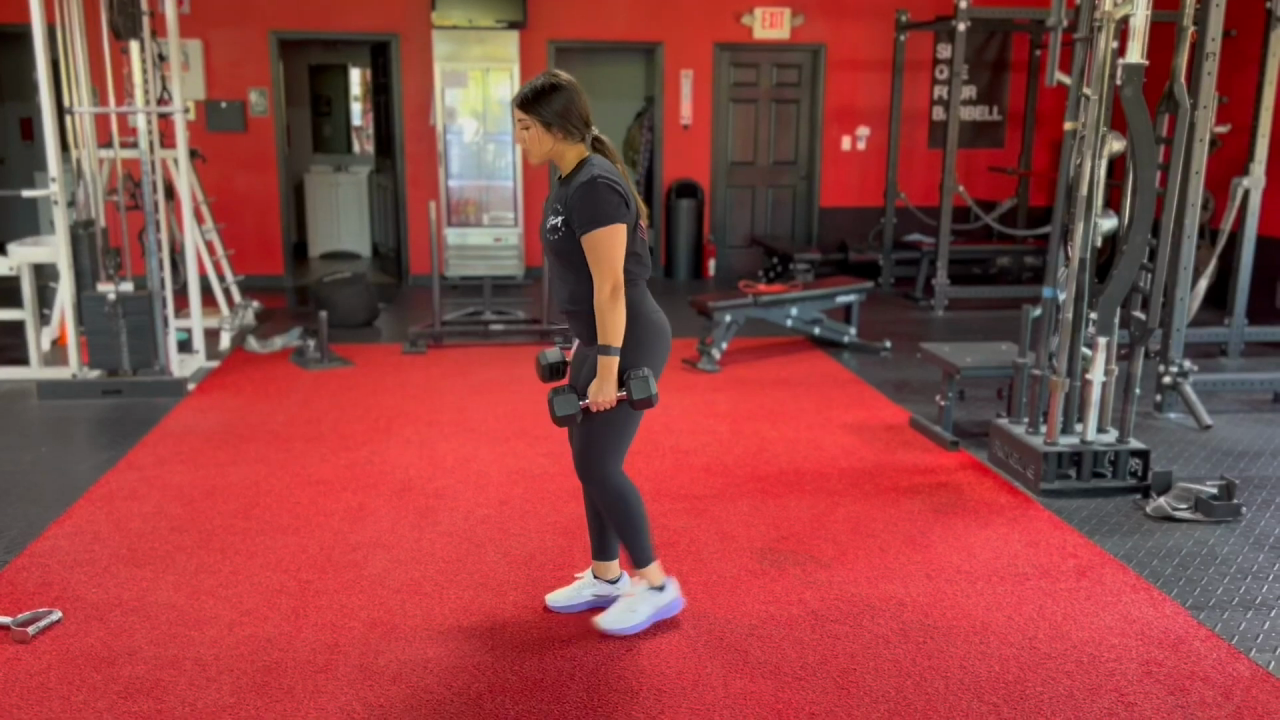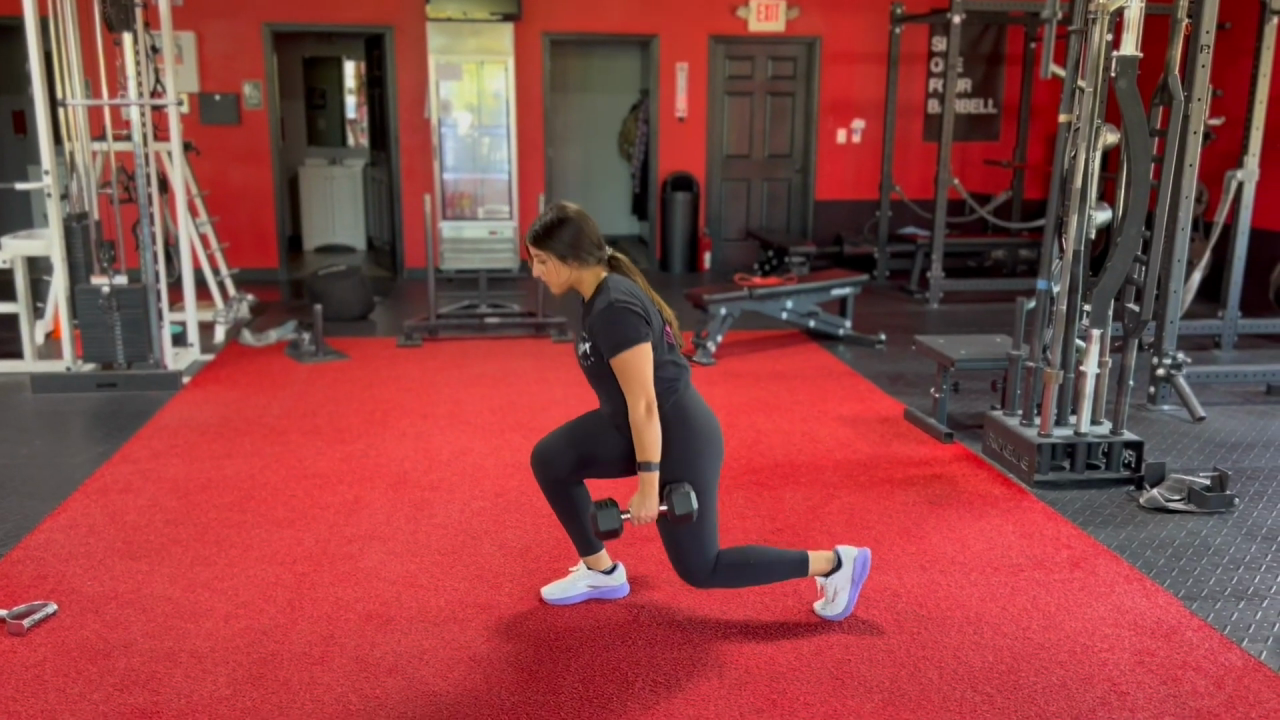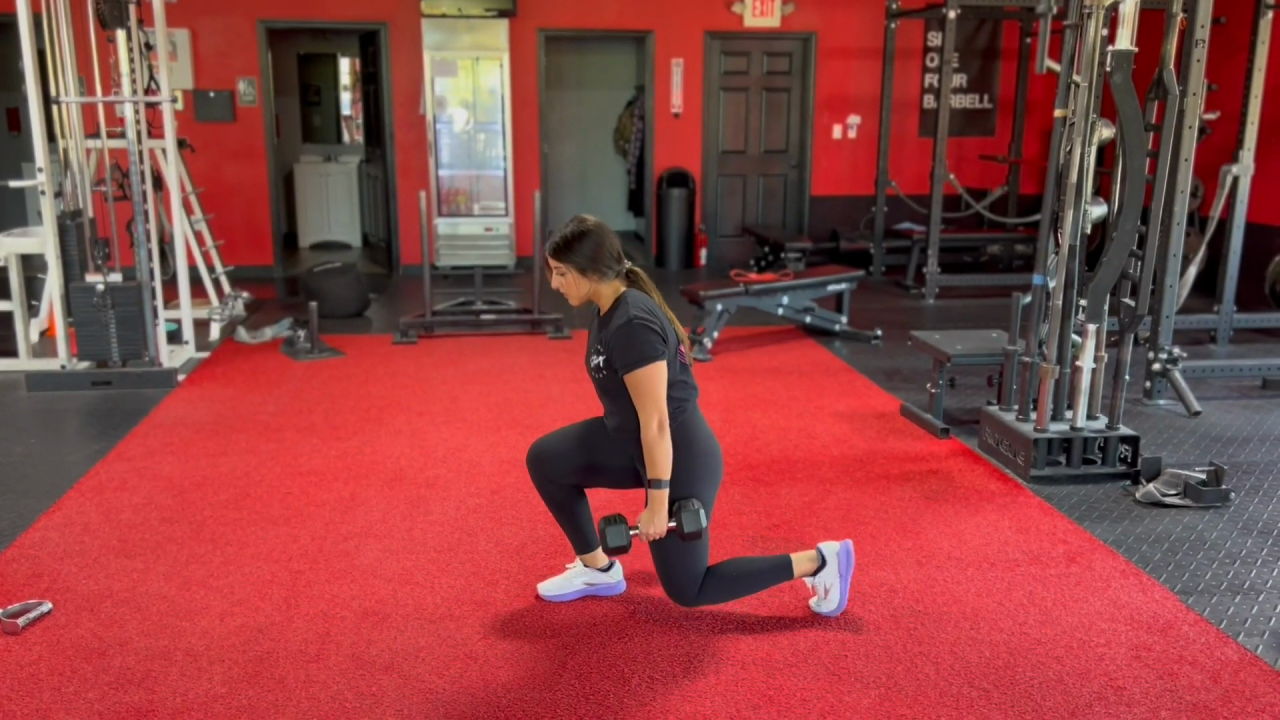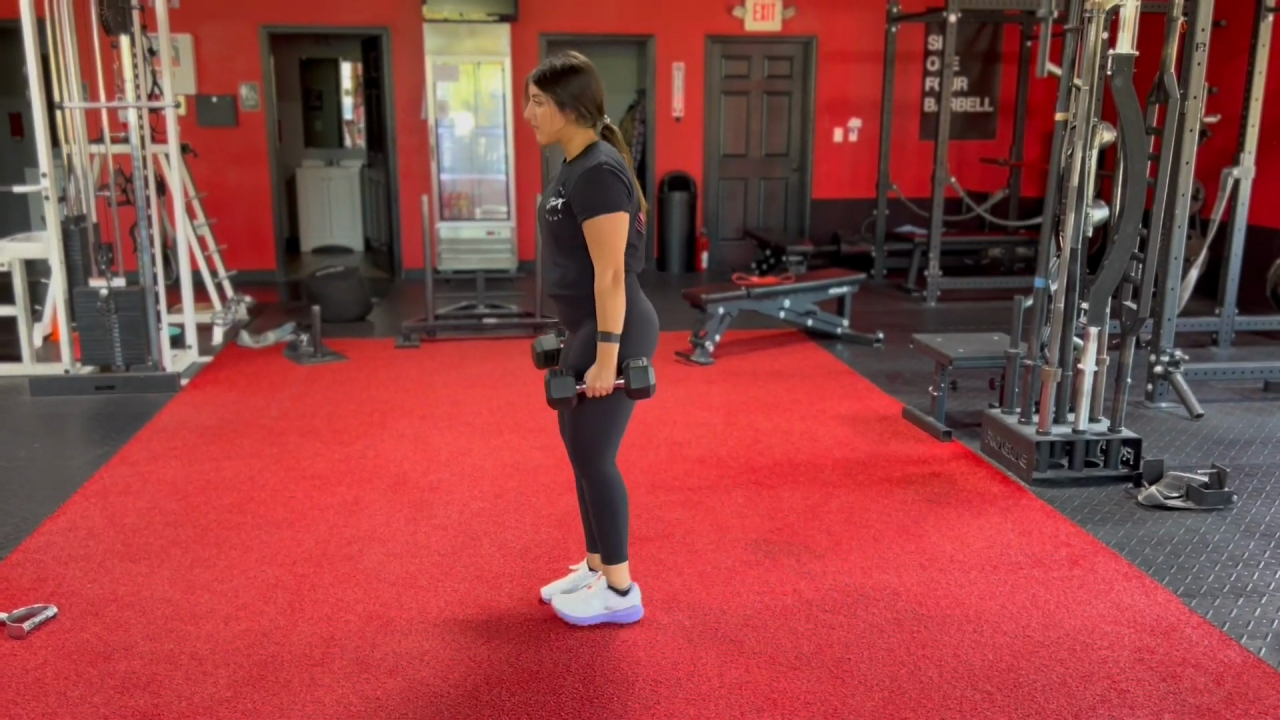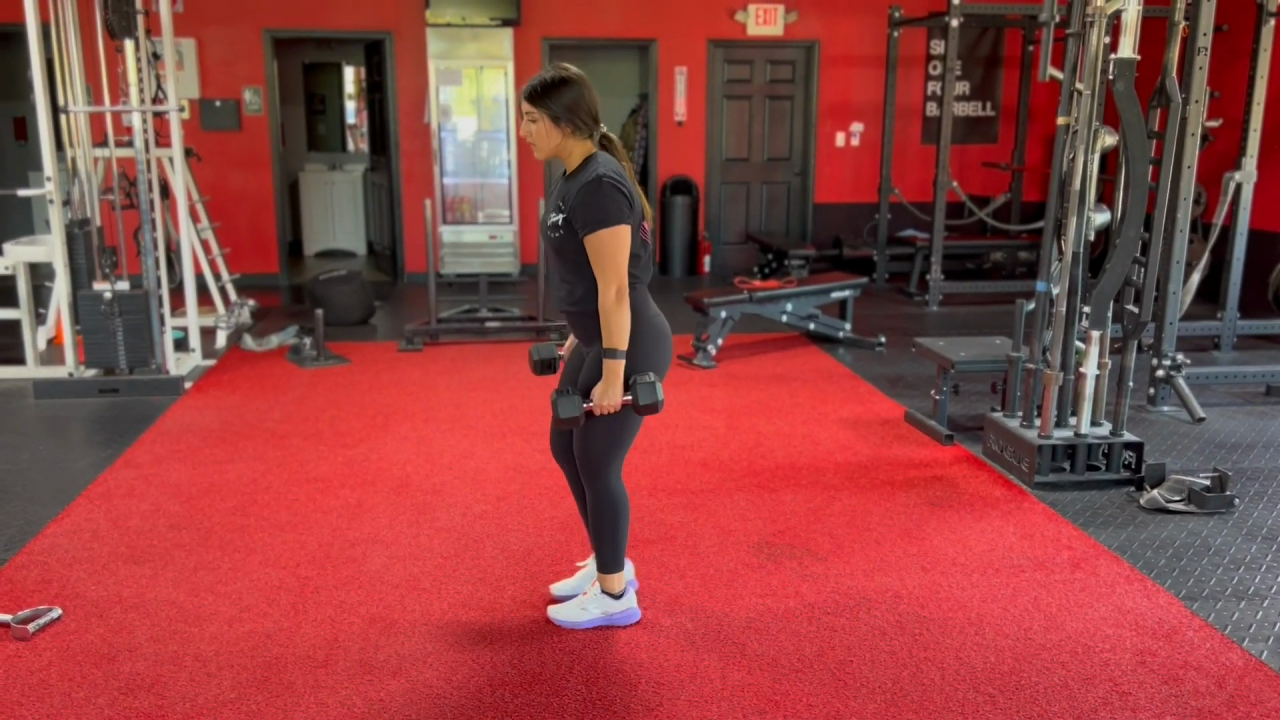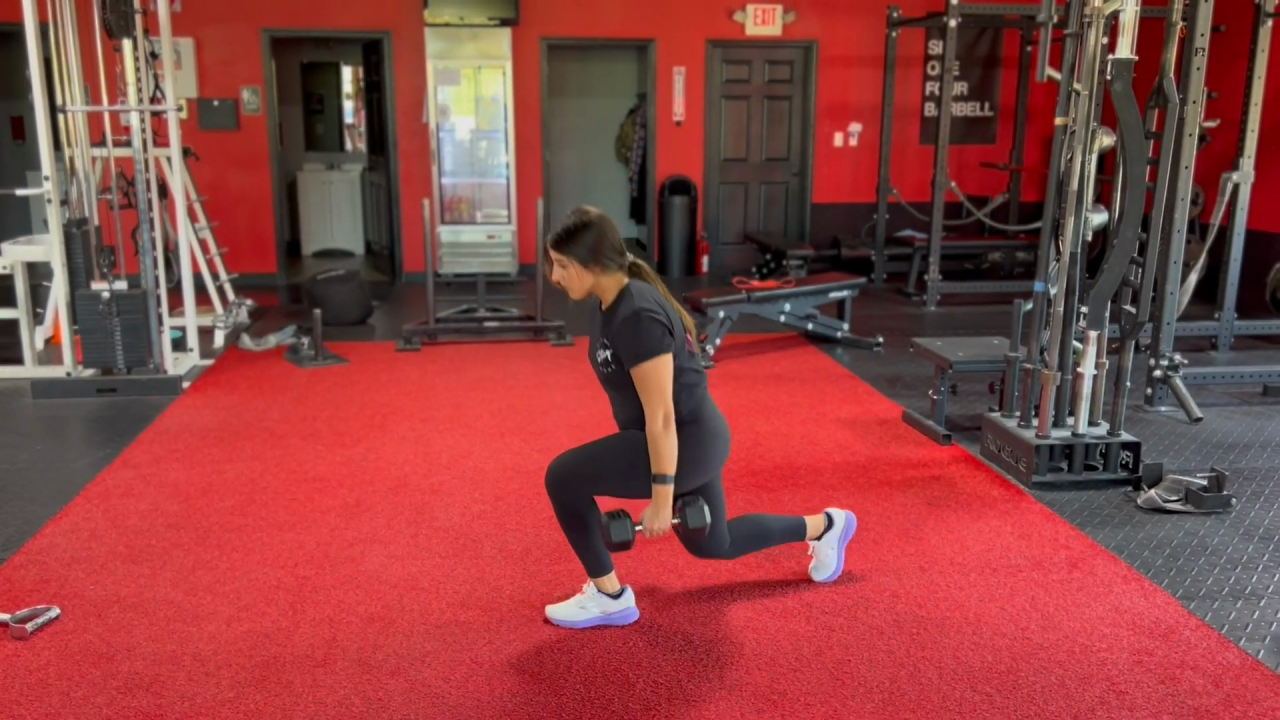
dt=0.7s
person 1, frame 1
left shoulder: (595, 184)
right shoulder: (575, 179)
left elbow: (610, 285)
left wrist: (605, 370)
right wrist: (592, 356)
left hip: (629, 340)
right hip: (600, 338)
left knee: (600, 467)
right knee: (586, 459)
left ankle: (656, 586)
right ankle: (607, 576)
person 1, frame 2
left shoulder: (615, 309)
right shoulder: (601, 294)
left elbow: (644, 404)
left wrist: (648, 484)
right wrist: (619, 448)
left hip: (680, 437)
right hip: (650, 428)
left knee: (698, 568)
right knee: (550, 460)
left ankle: (835, 564)
right ankle: (601, 571)
person 1, frame 3
left shoulder: (632, 325)
right shoulder: (612, 310)
left elbow: (657, 422)
left wrist: (657, 503)
right wrist: (610, 457)
left hip: (680, 456)
left knee: (686, 588)
right knee: (545, 460)
left ankle: (823, 562)
right ankle: (598, 569)
person 1, frame 4
left shoulder: (599, 172)
right shoulder: (577, 166)
left elbow: (612, 274)
left wrist: (607, 358)
left hip: (614, 331)
right hip: (589, 327)
left knee: (591, 457)
right knee: (582, 451)
left ankle: (619, 590)
right ankle: (599, 570)
person 1, frame 5
left shoulder: (599, 186)
right shoulder: (575, 177)
left elbow: (616, 288)
left wrist: (613, 375)
right wrist: (578, 338)
left hip: (630, 346)
right hip: (602, 339)
left knee: (595, 462)
right knee: (566, 449)
left ankle: (615, 595)
right ankle: (610, 563)
person 1, frame 6
left shoulder: (637, 317)
right shoulder: (611, 302)
left elbow: (661, 417)
left wrist: (661, 498)
right wrist: (629, 449)
left hip: (688, 442)
right hip: (695, 434)
left knee: (565, 479)
right knee: (712, 543)
left ankle: (609, 596)
right ankle: (825, 526)
